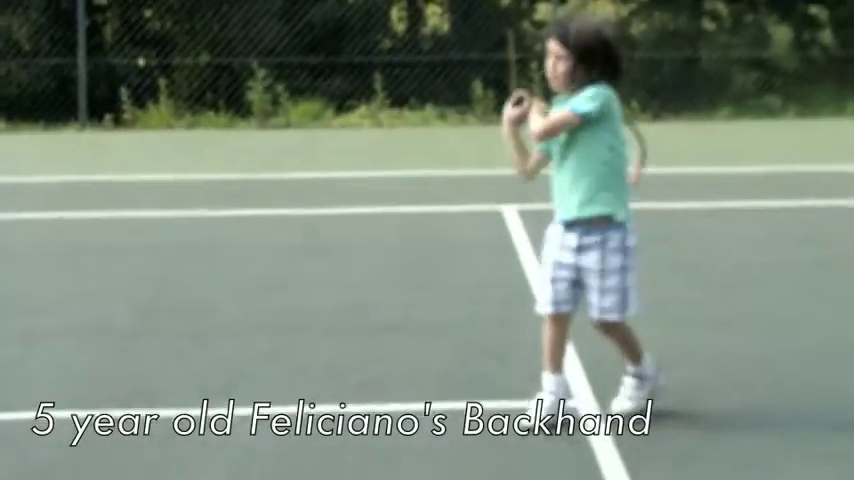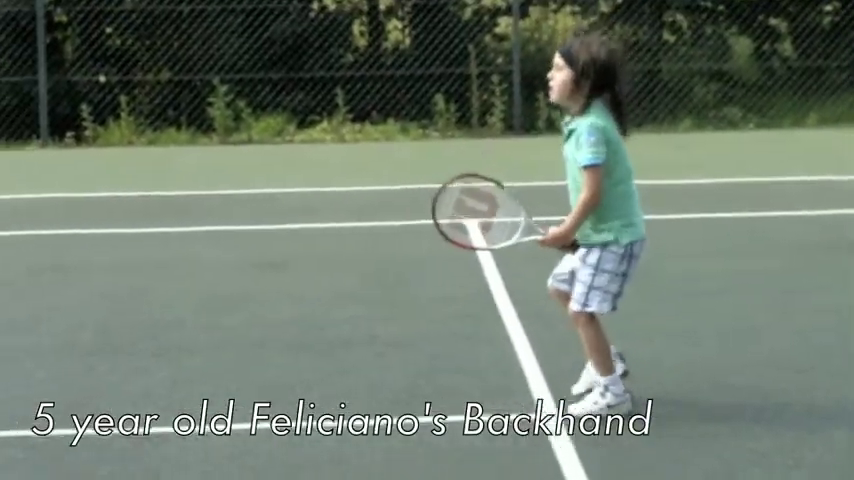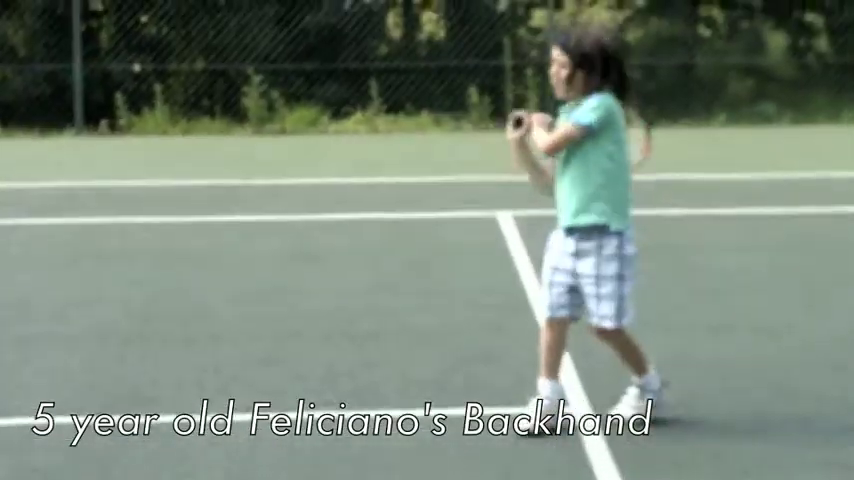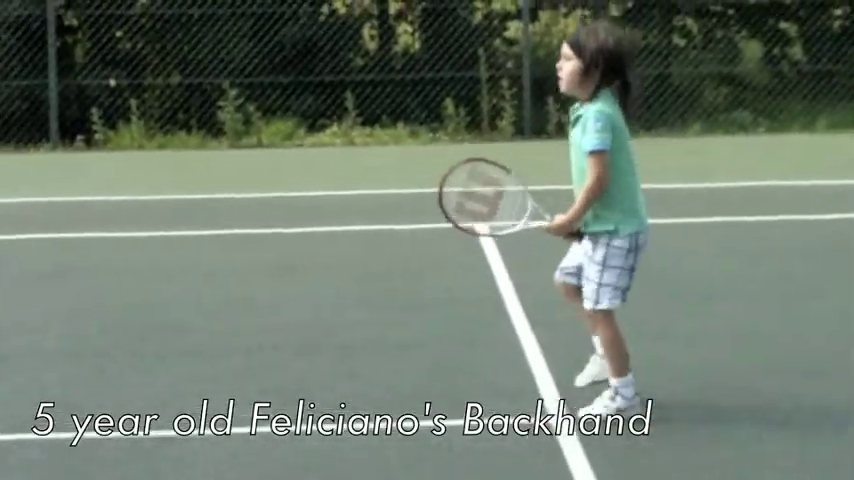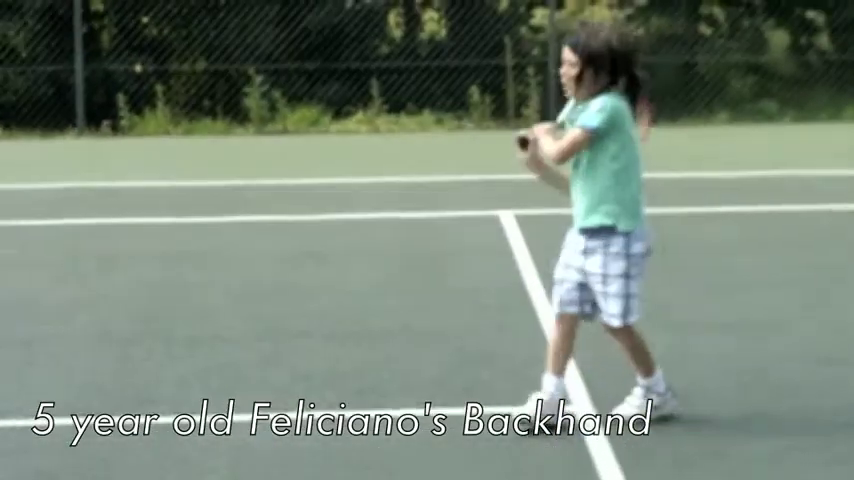
dt=1s
person 1, frame 1
left shoulder: (599, 97)
right shoulder: (558, 114)
left elbow: (542, 129)
right elbow: (527, 169)
left wrist: (535, 110)
right wrist: (510, 123)
left hip: (605, 231)
right hip: (564, 230)
left knee: (607, 318)
right knee: (555, 313)
left ankle: (640, 375)
right ankle: (552, 395)
person 1, frame 2
left shoulder: (590, 127)
right shoulder: (582, 121)
left elbow: (593, 192)
left wrist: (567, 229)
right wrist: (572, 227)
left hip: (613, 237)
right hip: (598, 234)
left knee: (581, 310)
right knee: (559, 287)
left ankle: (612, 391)
right ankle: (605, 365)
person 1, frame 3
left shoulder: (602, 106)
right shoulder: (568, 119)
left elbow: (551, 144)
right elbow: (549, 184)
left wrist: (539, 125)
right wrist: (518, 140)
left hip: (605, 237)
right hip: (567, 236)
left knee: (606, 325)
right knee: (554, 319)
left ankle: (647, 386)
right ankle: (548, 399)
person 1, frame 4
left shoulder: (598, 115)
right shoulder: (591, 110)
left elbow: (597, 179)
left wrist: (571, 218)
right wrist: (577, 217)
left hip: (617, 229)
right hip: (602, 225)
left knee: (598, 308)
right knee: (568, 281)
left ankle: (623, 393)
right ankle: (606, 355)
person 1, frame 5
left shoulder: (606, 107)
right shoulder: (581, 114)
left elbow: (560, 152)
left wrist: (543, 136)
right wrist: (536, 160)
left hip: (616, 236)
right hip: (583, 234)
left knee: (618, 322)
right knee: (564, 313)
left ankle: (654, 392)
right ankle: (550, 397)
